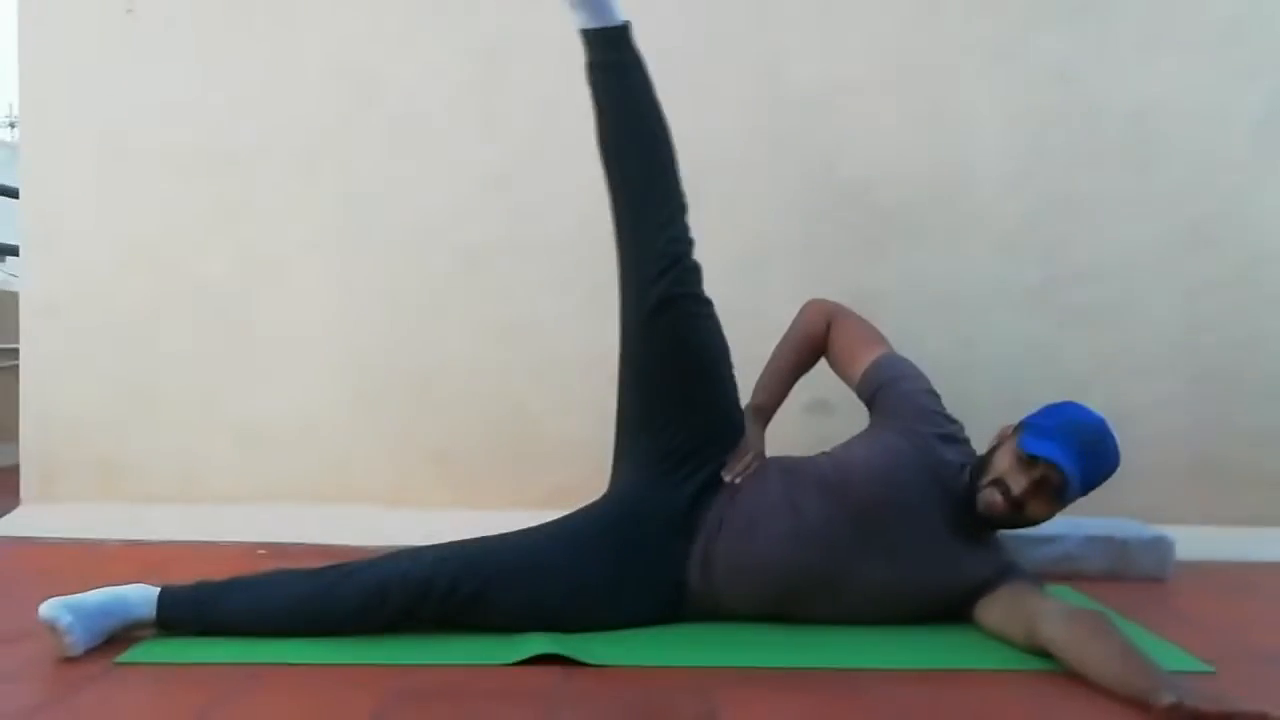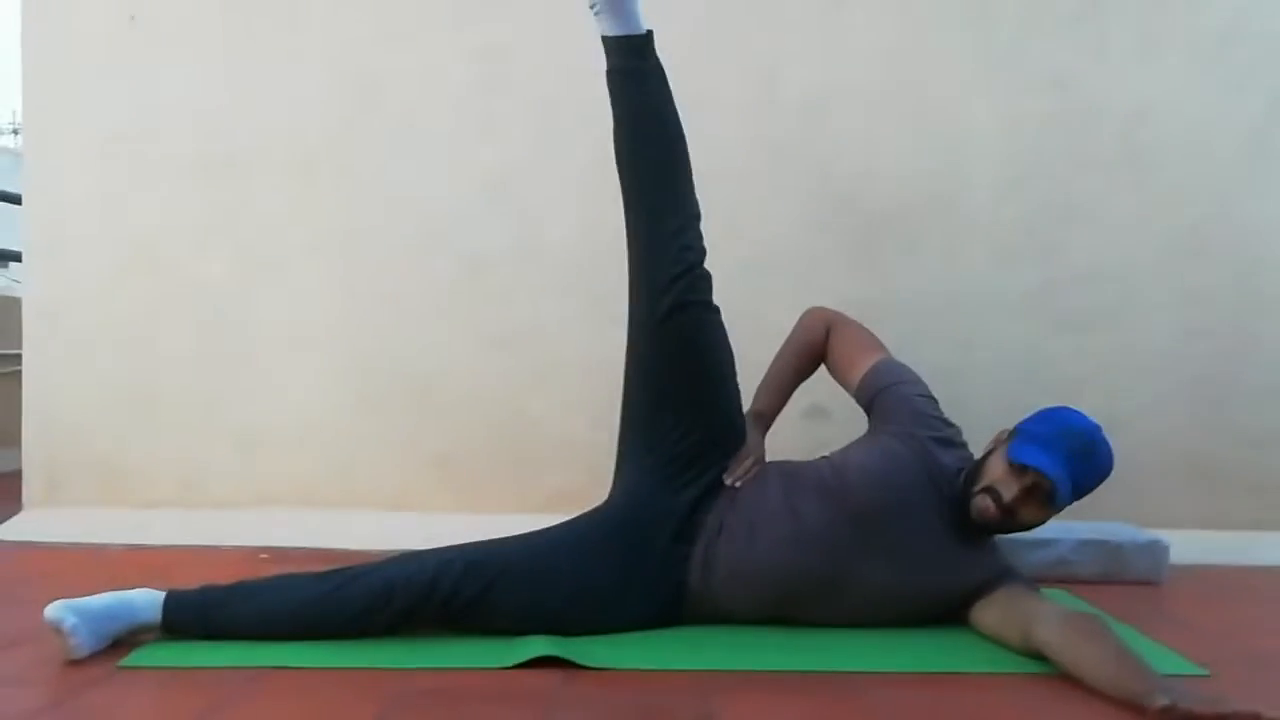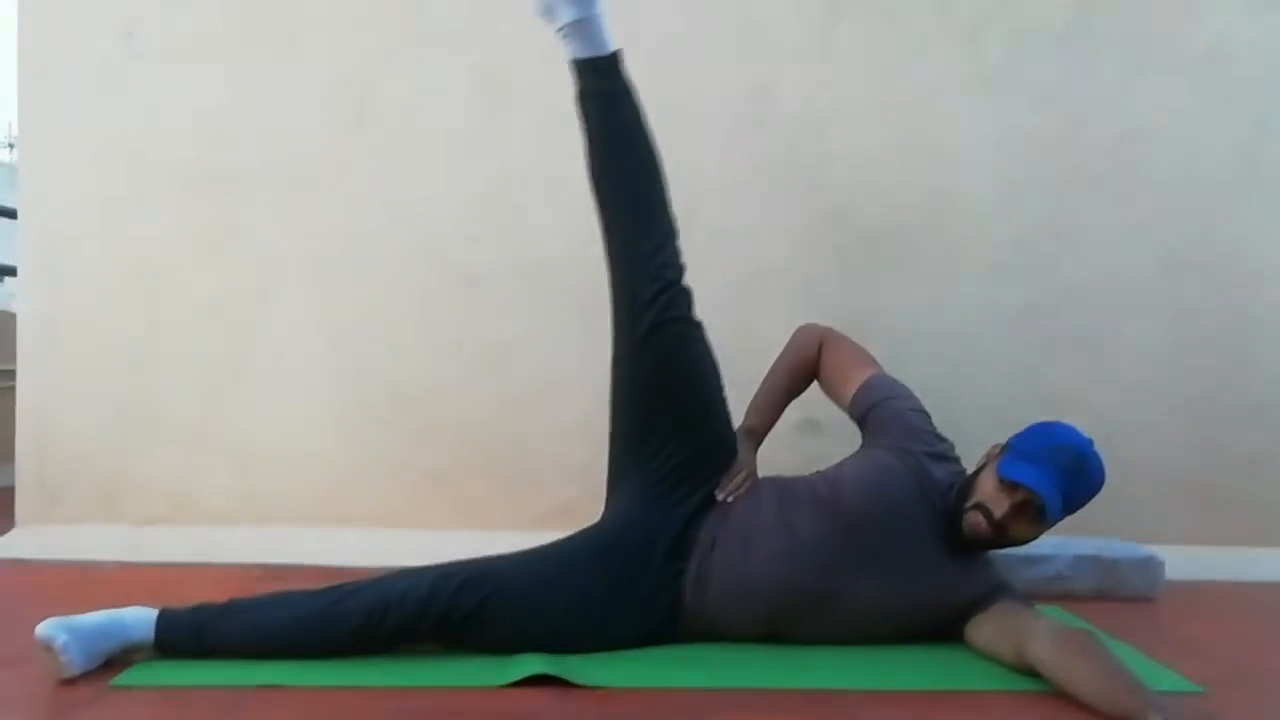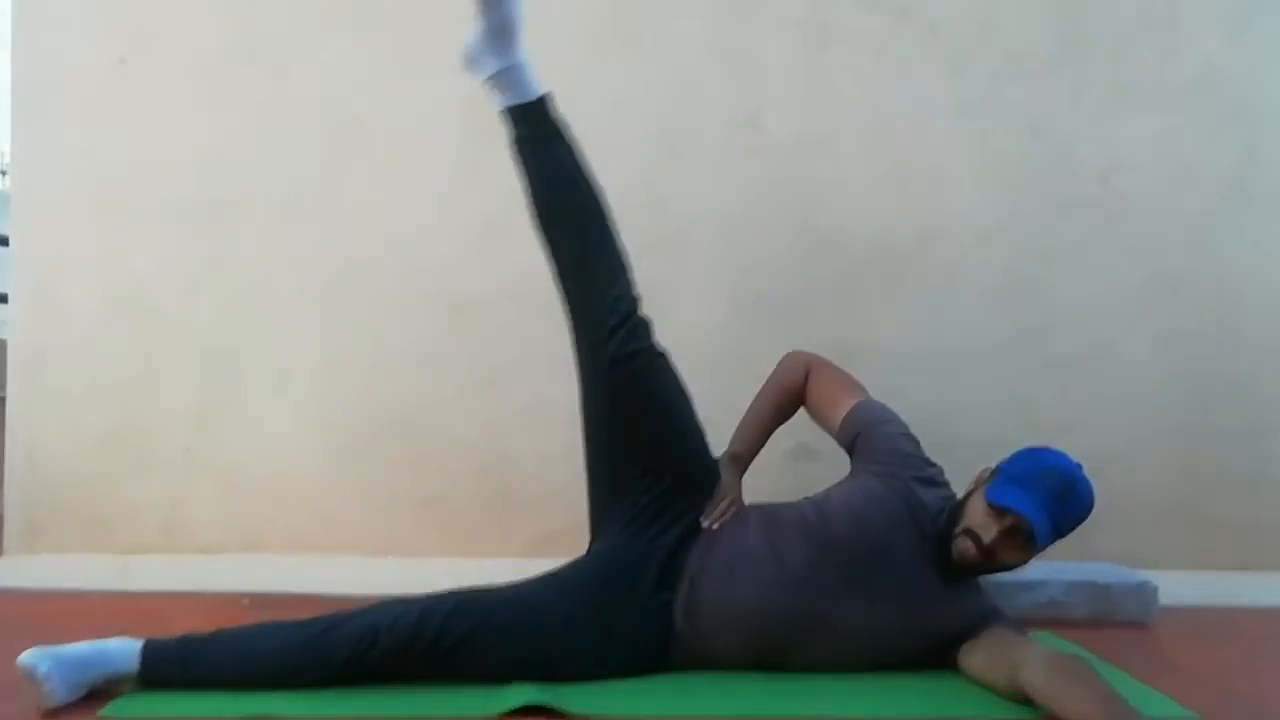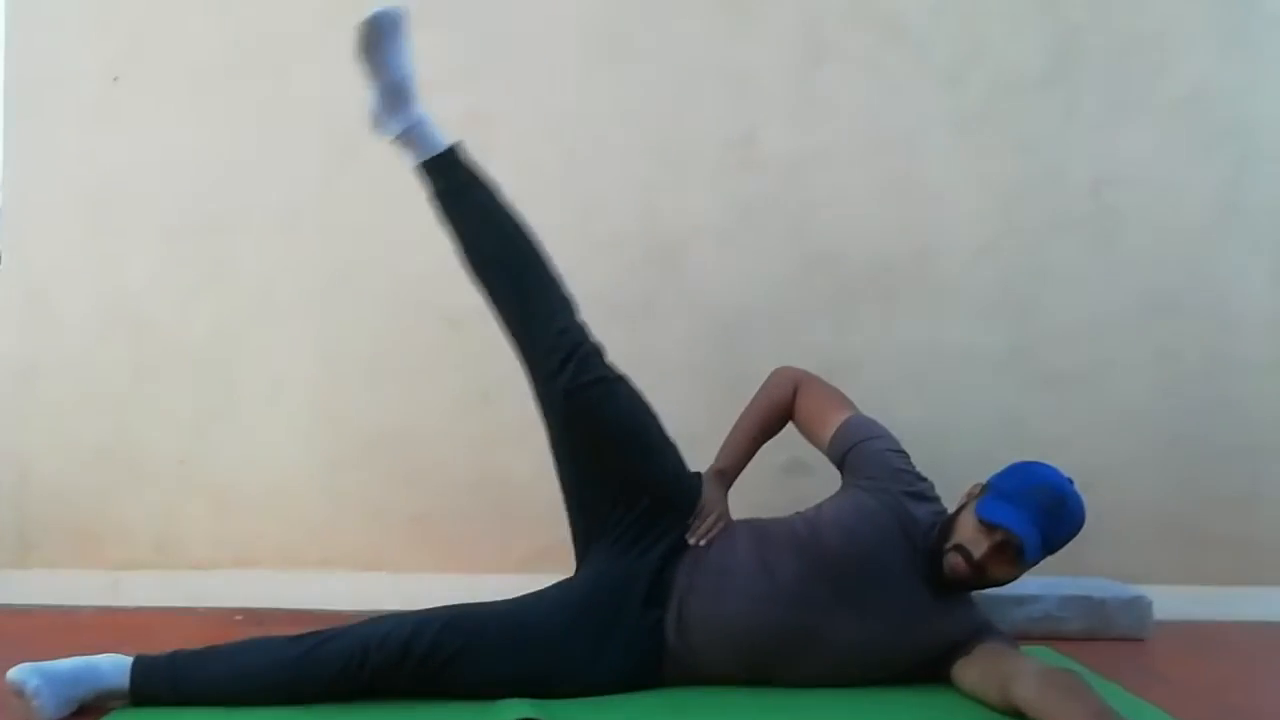
dt=0.1s
person 1, frame 1
left shoulder: (978, 572)
right shoulder: (930, 434)
right elbow: (827, 314)
right wrist: (756, 419)
left hip: (655, 581)
right hip: (686, 482)
left knee: (429, 587)
right knee: (665, 275)
left ankle: (147, 606)
person 1, frame 2
left shoulder: (984, 572)
right shoulder: (934, 442)
right elbow: (823, 323)
right wrist: (759, 429)
left hip: (663, 584)
right hip: (689, 486)
left knee: (444, 587)
right knee: (672, 280)
left ankle: (154, 607)
person 1, frame 3
left shoulder: (970, 586)
right shoulder: (924, 454)
right elbow: (816, 338)
right wrist: (746, 444)
left hip: (650, 602)
right hip: (679, 500)
left knee: (430, 607)
right knee: (657, 304)
left ankle: (143, 628)
person 1, frame 4
left shoulder: (960, 615)
right shoulder: (910, 480)
right elbow: (808, 366)
right wrist: (733, 464)
right hip: (671, 528)
right knee: (618, 338)
person 1, frame 5
left shoulder: (952, 629)
right shoulder: (900, 494)
right elbow: (795, 382)
right wrist: (717, 482)
right hip: (652, 544)
right knee: (579, 369)
right ankle: (421, 131)
